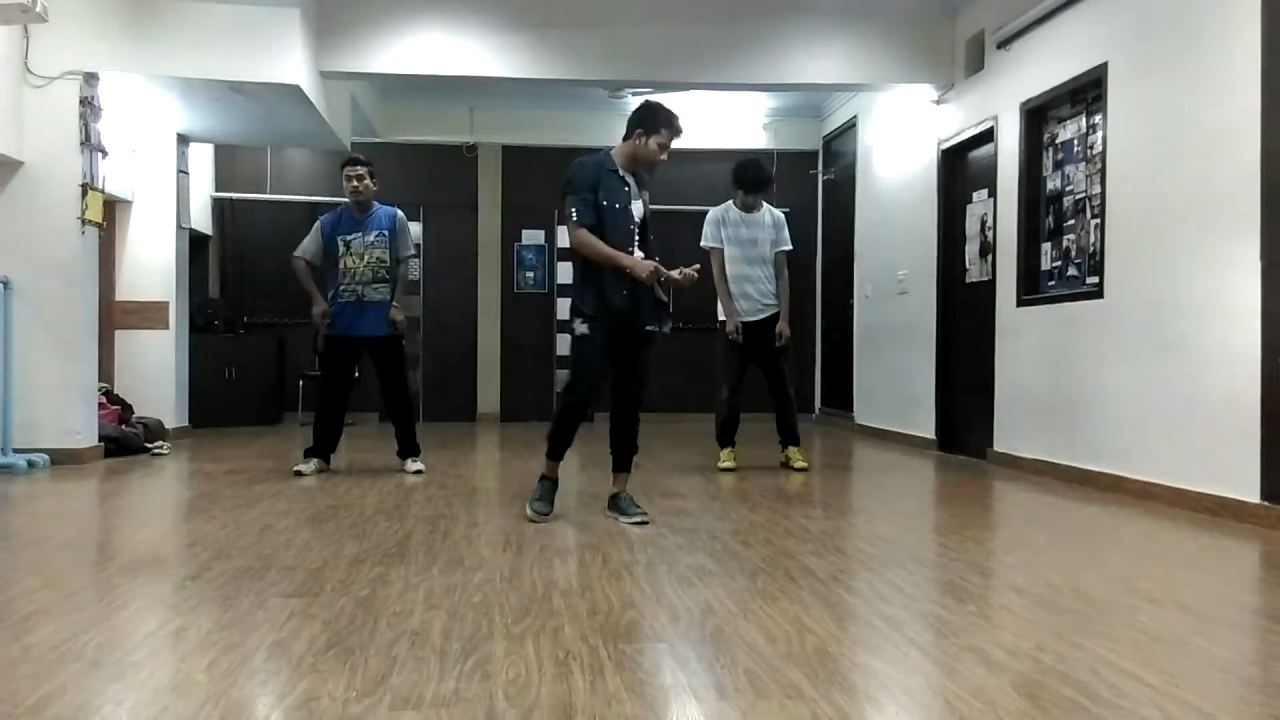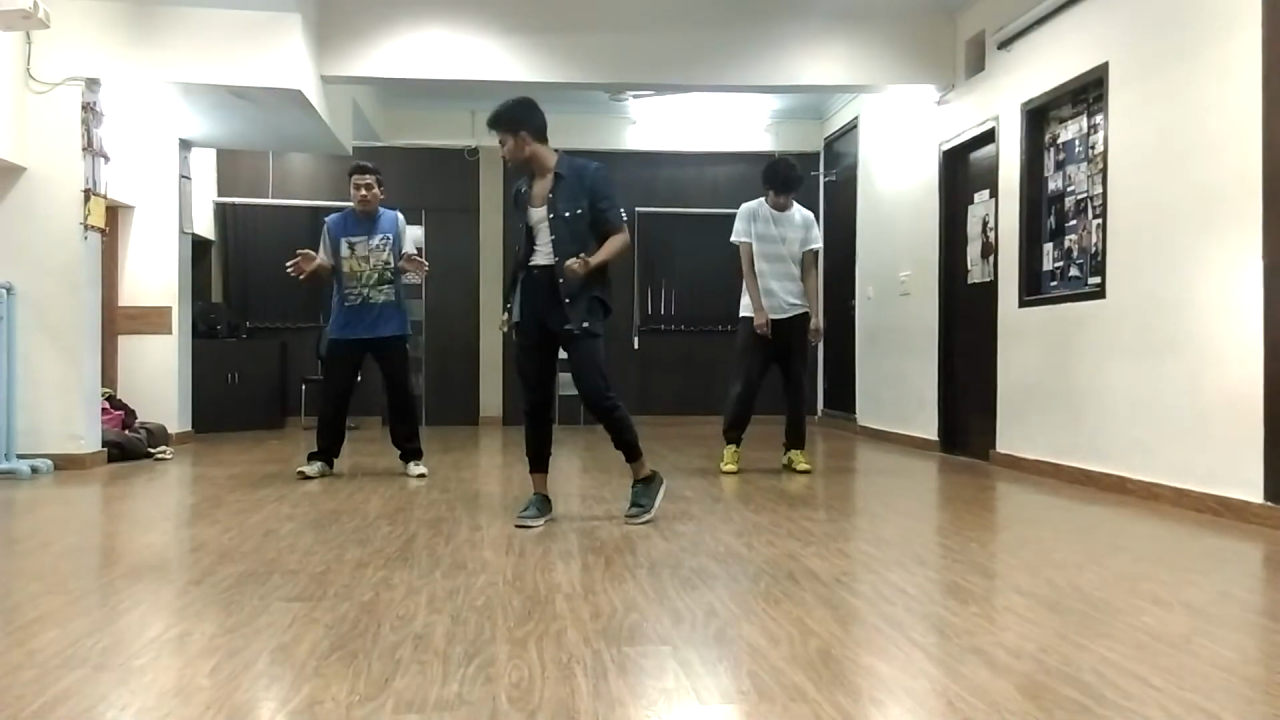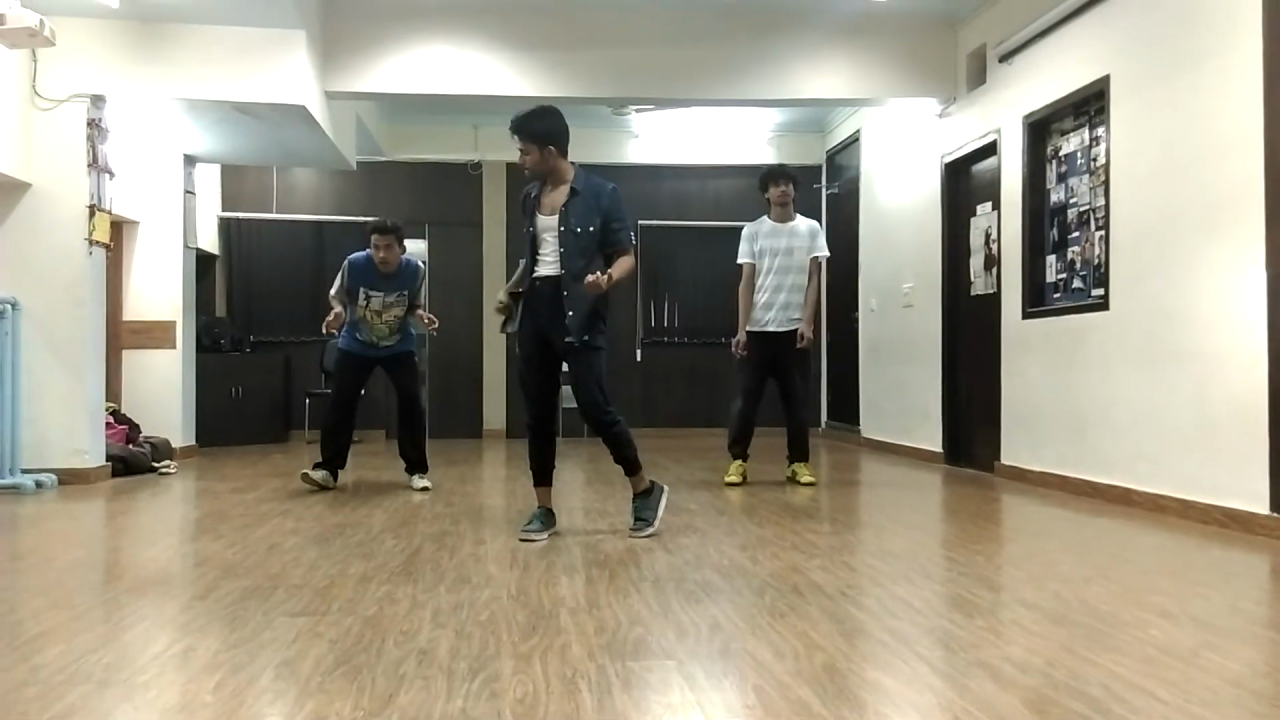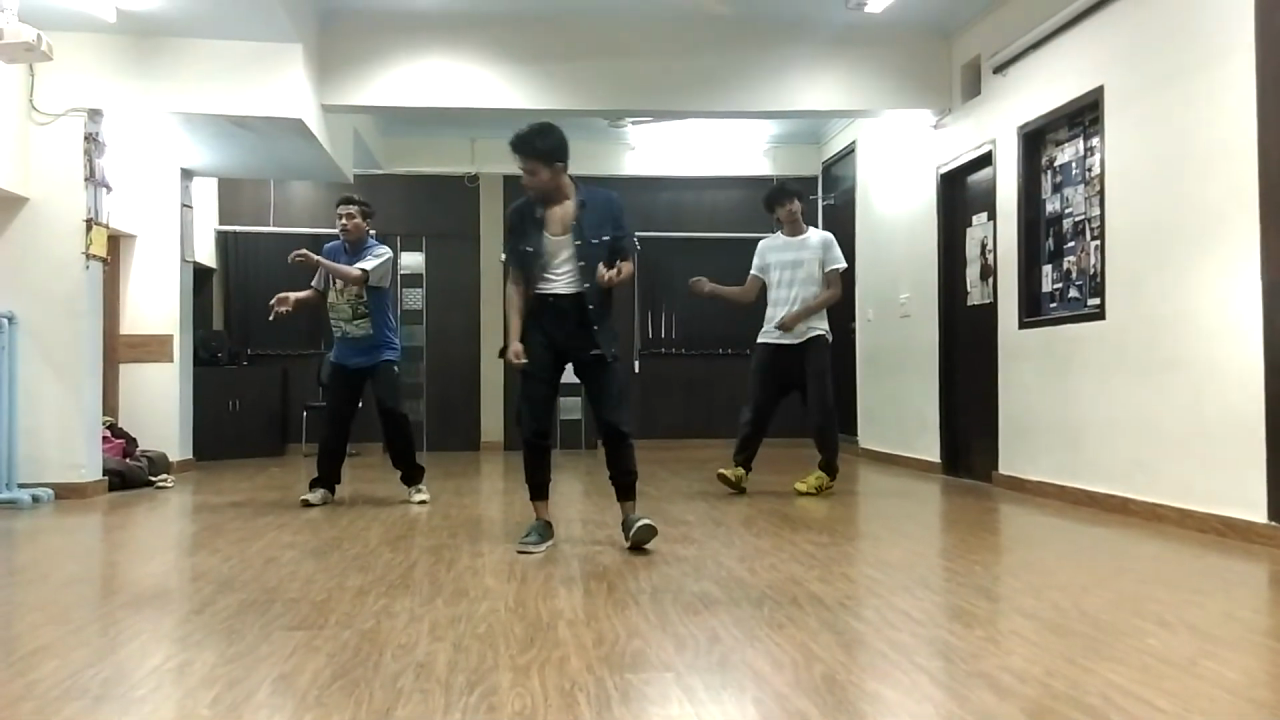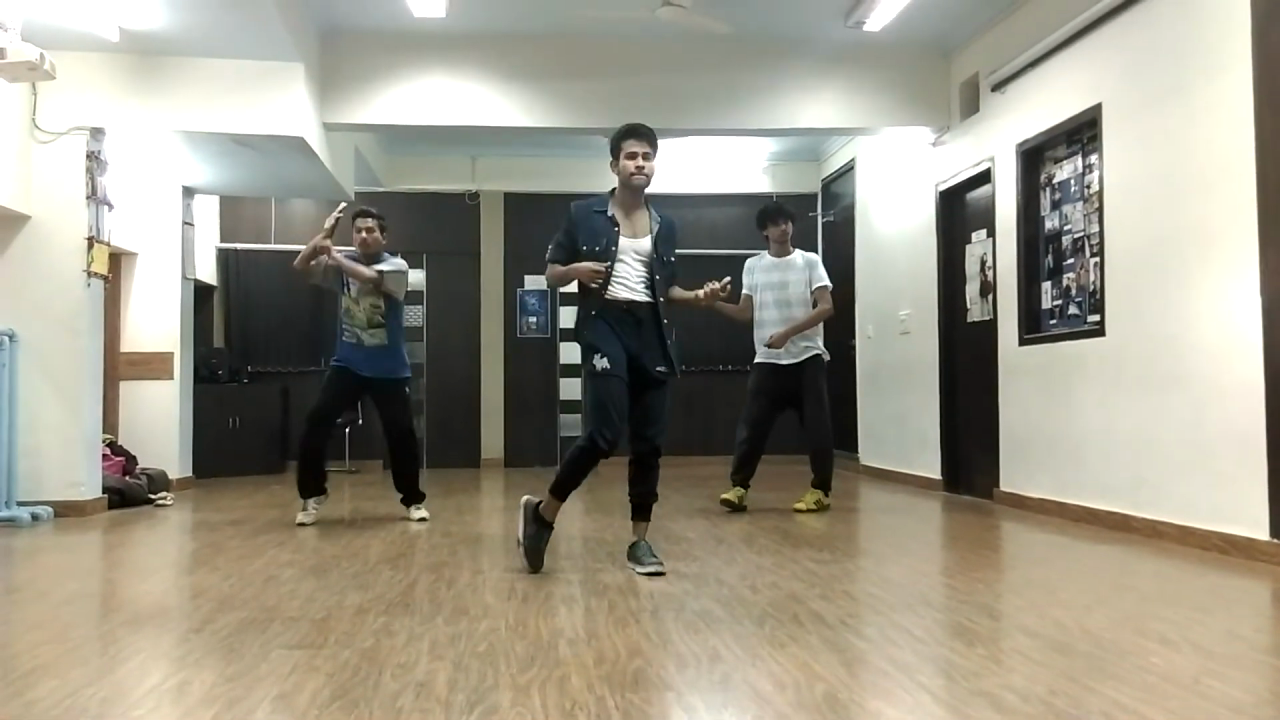
dt=1s
person 1, frame 1
left shoulder: (641, 187)
right shoulder: (589, 171)
right elbow: (579, 235)
left wrist: (666, 275)
right wrist: (629, 264)
left hip: (636, 303)
right hip: (597, 299)
left knee: (629, 398)
right knee: (583, 390)
left ankle: (619, 493)
right ankle: (548, 479)
person 1, frame 2
left shoulder: (588, 176)
right shoulder: (522, 190)
left elbow: (621, 236)
left wrist: (589, 264)
right wrist: (512, 304)
left hip: (576, 298)
right hip: (533, 298)
left knee: (595, 392)
right knee: (535, 400)
left ankle: (645, 477)
right ankle: (540, 496)
person 1, frame 3
left shoulder: (601, 193)
right shoulder: (530, 197)
left elbow: (626, 255)
left wrist: (607, 279)
right wrist: (509, 293)
left hip: (578, 310)
right hip: (535, 309)
left knee: (594, 406)
right knee: (538, 412)
left ankle: (646, 490)
right ankle: (544, 509)
person 1, frame 4
left shoulder: (605, 205)
right shoulder: (519, 214)
left elbow: (629, 261)
right elbow: (516, 279)
left wrist: (615, 276)
right wrist: (513, 336)
left hip: (590, 321)
right hip: (541, 324)
left knee: (613, 422)
right knee: (534, 426)
left ankle: (629, 516)
right ankle: (541, 521)
person 1, frame 5
left shoulder: (665, 226)
right shoulder: (584, 214)
right elbow: (551, 273)
left wrist: (697, 296)
right wrist: (574, 270)
left hip: (650, 331)
right hip: (604, 325)
left knee: (649, 442)
right knee: (605, 433)
left ankle: (639, 541)
right ankle: (540, 512)
person 2, frame 1
left shoulder: (776, 219)
right shoulder: (717, 217)
left elbow: (781, 271)
right elbow: (718, 270)
left wrist: (784, 318)
right wrist: (730, 314)
left hip: (770, 315)
right hip: (735, 316)
left knee: (781, 384)
right knee: (731, 385)
left ankle: (790, 447)
right ankle: (726, 448)
person 2, frame 2
left shoulder: (806, 218)
right shoulder: (749, 212)
left elbow: (809, 270)
right elbow: (747, 266)
left wrist: (814, 315)
right wrist: (759, 311)
left hip: (795, 315)
right hip: (756, 314)
left knee: (797, 385)
right knee: (745, 383)
left ankle: (794, 449)
right ankle: (731, 447)
person 2, frame 3
left shoulder: (811, 229)
right shoulder: (753, 231)
left elbow: (814, 279)
right elbow: (747, 282)
left wrist: (807, 322)
right wrist: (741, 328)
left hip: (794, 328)
right hip: (759, 329)
left knee: (797, 398)
right knee: (747, 396)
left ankle: (798, 463)
right ankle: (738, 461)
person 2, frame 4
left shoulder: (824, 240)
right shoulder: (766, 247)
left elbow: (835, 290)
right elbow: (748, 293)
left wrist: (799, 315)
right wrist: (712, 288)
left hip: (812, 337)
right hip: (772, 339)
left knee: (821, 406)
right knee: (756, 406)
left ankle: (827, 471)
right ankle: (740, 468)
person 2, frame 5
left shoulder: (810, 261)
right shoulder: (753, 265)
left elbow: (825, 307)
right elbow: (745, 313)
left wrist: (787, 333)
right wrist: (714, 302)
left hip: (807, 357)
right hip: (767, 360)
left knee: (818, 426)
right knee: (751, 425)
left ankle: (820, 490)
right ankle: (739, 487)
person 3, frame 1
left shoulder: (394, 219)
right shoulder: (329, 223)
left elbow: (404, 265)
right elbow: (300, 261)
left wrist: (398, 303)
right wrist: (317, 301)
left hip: (384, 323)
right hip: (340, 324)
left knee: (397, 391)
right knee: (331, 392)
left ankle: (410, 454)
right ankle: (319, 455)
person 3, frame 2
left shoulder: (395, 221)
right shoulder: (334, 224)
left elbow: (401, 265)
right elbow: (332, 269)
left wrist: (409, 264)
right wrist: (316, 265)
left hip: (390, 324)
right hip: (346, 326)
left knee: (400, 390)
right knee: (335, 392)
left ankle: (412, 457)
right ankle: (323, 458)
person 3, frame 3
left shoulder: (415, 270)
right shoulder: (354, 264)
left elbow: (415, 306)
right elbow: (337, 296)
left wrist: (421, 315)
right wrist: (339, 311)
left hip: (399, 346)
right hip: (355, 344)
left knee: (410, 400)
right knee: (341, 401)
left ankle: (417, 470)
right ankle: (328, 469)
person 3, frame 4
left shoulder: (381, 254)
right shoulder: (331, 250)
left elbow: (356, 276)
right elbow: (319, 291)
left wrist: (317, 261)
right wrist: (293, 297)
left hip: (380, 352)
right hip: (343, 354)
left knee: (392, 412)
right knee: (335, 418)
left ankle: (414, 481)
right ankle: (324, 485)
person 3, frame 5
left shoulder: (396, 267)
right shoulder: (345, 260)
left elbow: (370, 279)
right elbow: (300, 266)
left wrist: (334, 256)
right wrist: (325, 235)
left hip: (389, 368)
right hip: (347, 362)
left knee: (401, 433)
right knee: (317, 418)
left ankle: (413, 500)
right ankle: (312, 495)
